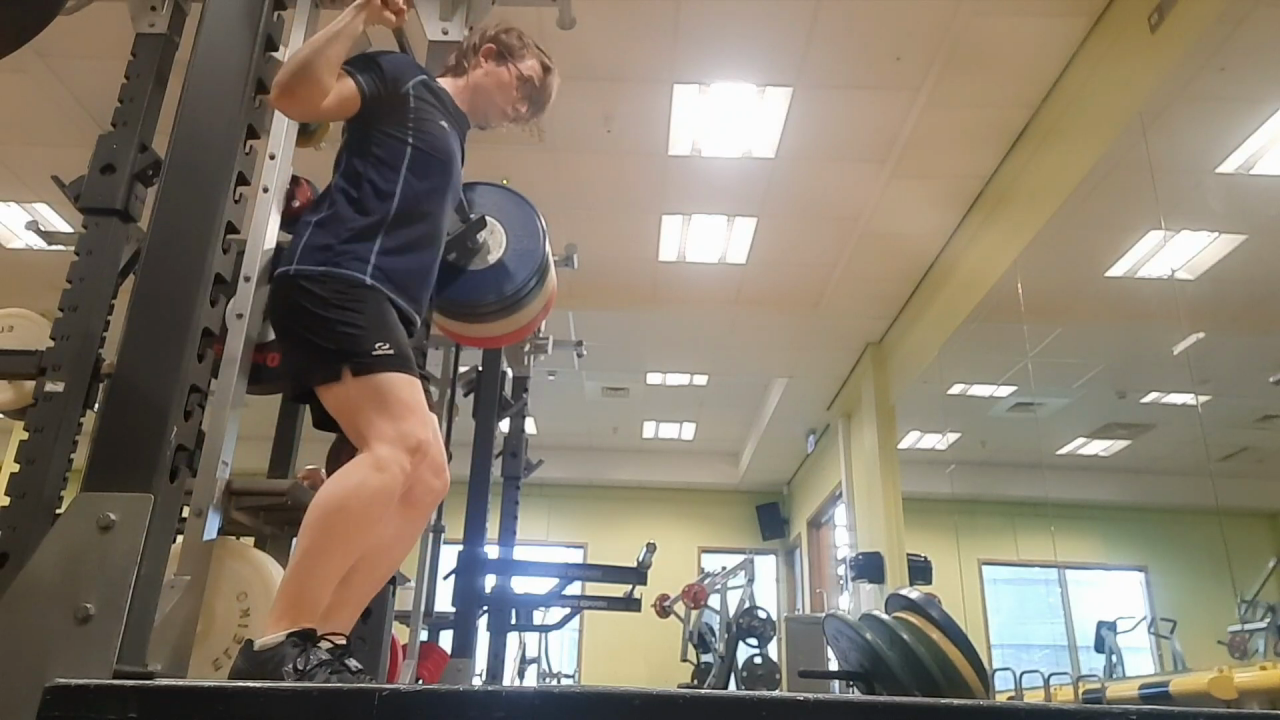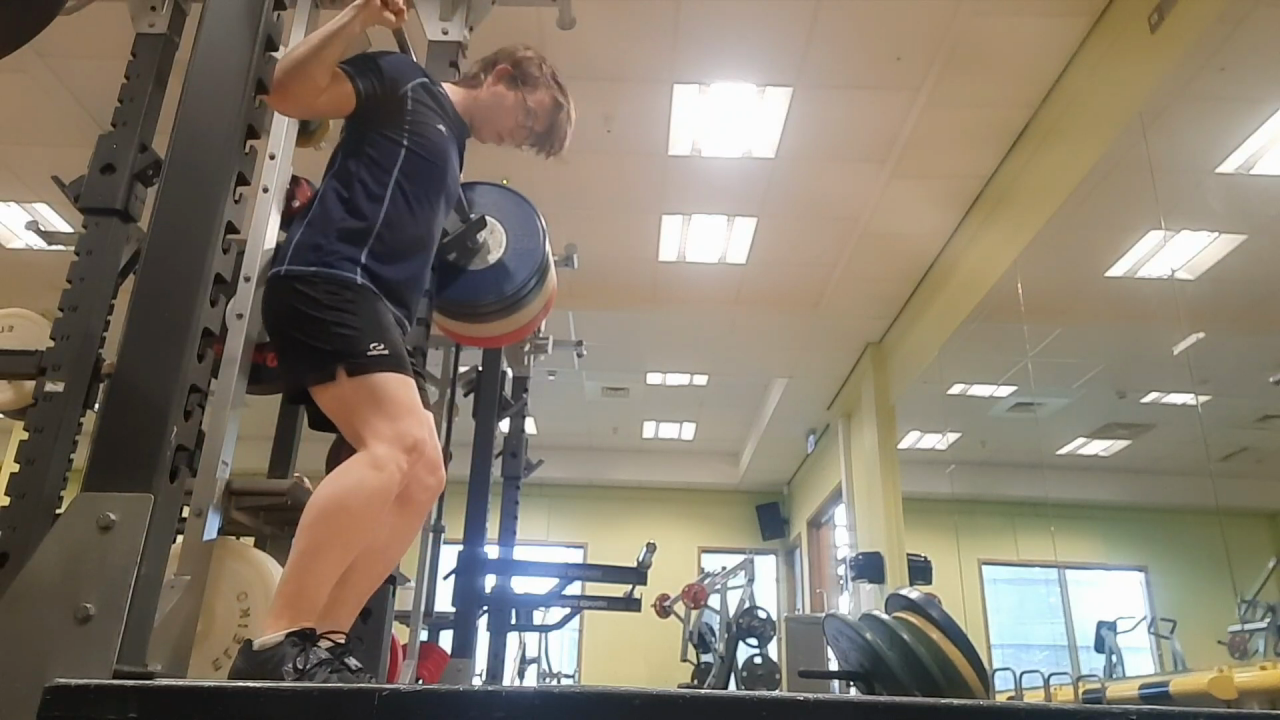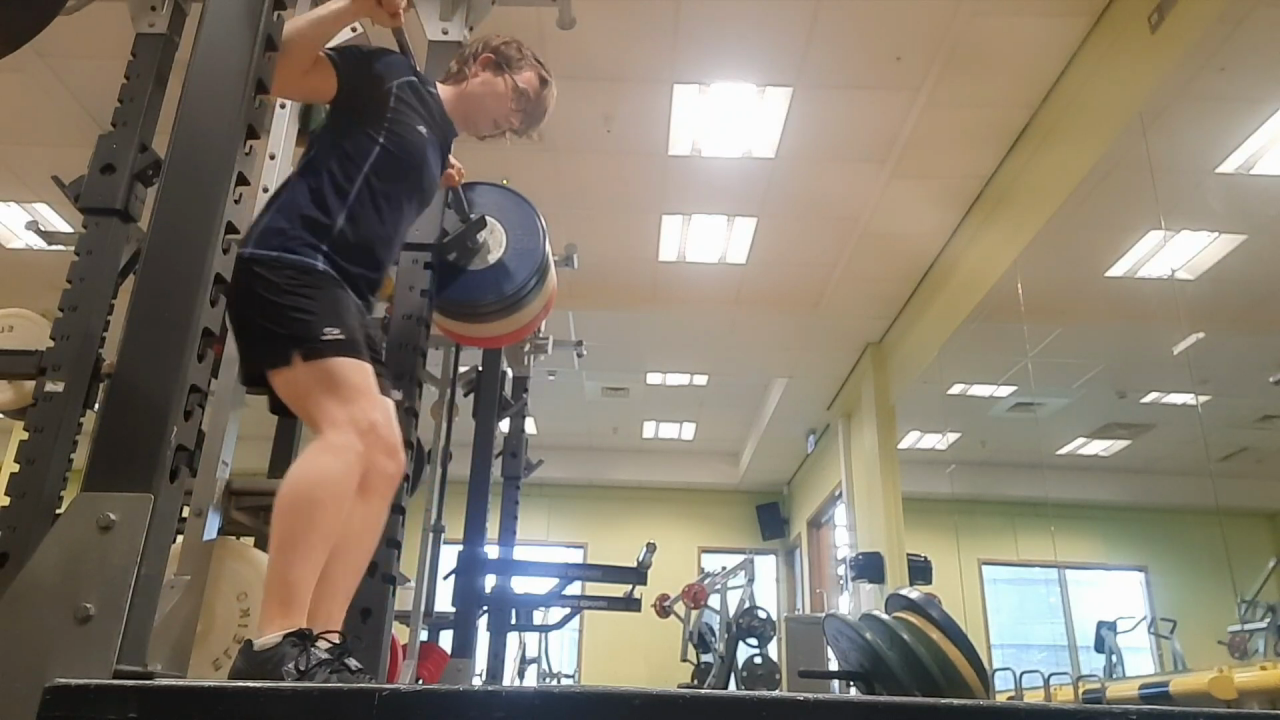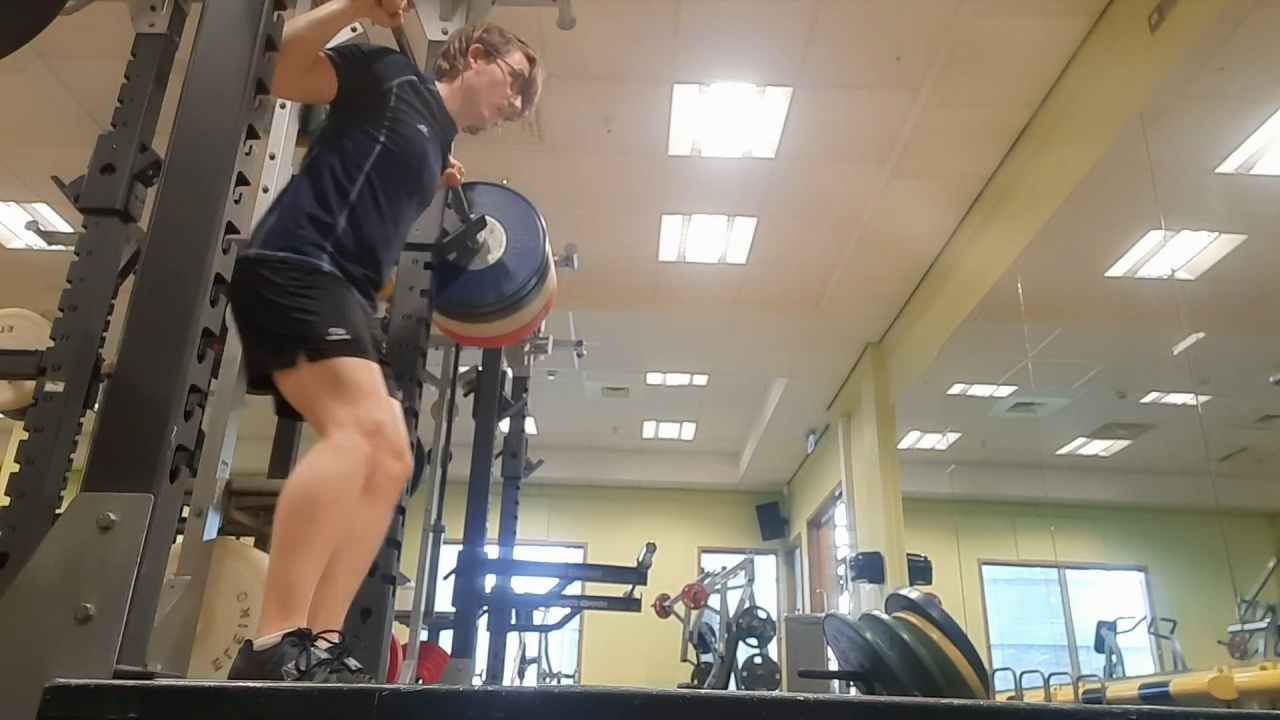
dt=0.4s
person 1, frame 1
left shoulder: (451, 137)
right shoulder: (402, 80)
right elbow: (296, 93)
left wrist: (449, 198)
left hip: (375, 303)
right hip: (336, 282)
left knee: (426, 474)
right knee: (398, 446)
left ankle: (320, 645)
right ankle: (278, 644)
person 1, frame 2
left shoulder: (449, 149)
right shoulder: (403, 83)
right elbow: (287, 90)
left wrist: (457, 217)
left hip: (371, 306)
right hip: (329, 280)
left knee: (421, 474)
right knee: (399, 446)
left ankle: (321, 645)
right ankle: (277, 644)
person 1, frame 3
left shoulder: (437, 147)
right shoulder: (390, 77)
right elbow: (276, 70)
left wrist: (437, 191)
left hip: (336, 288)
right hip: (290, 265)
left knee: (381, 460)
right knee: (354, 429)
left ankle: (318, 643)
right ankle: (275, 644)
person 1, frame 4
left shoulder: (437, 146)
right shoulder: (389, 76)
right elbow: (277, 70)
left wrist: (435, 190)
left hip: (340, 292)
right hip: (294, 267)
left knee: (387, 460)
right knee: (359, 430)
left ankle: (318, 644)
right ankle: (275, 643)
